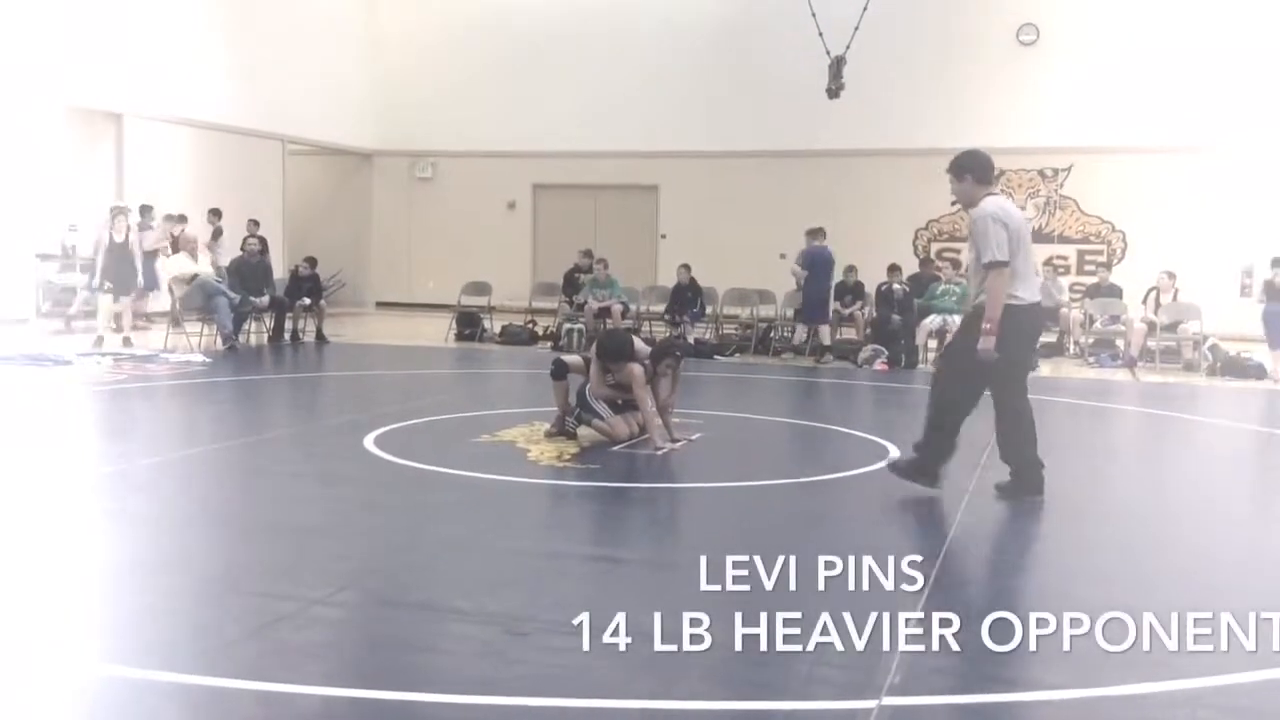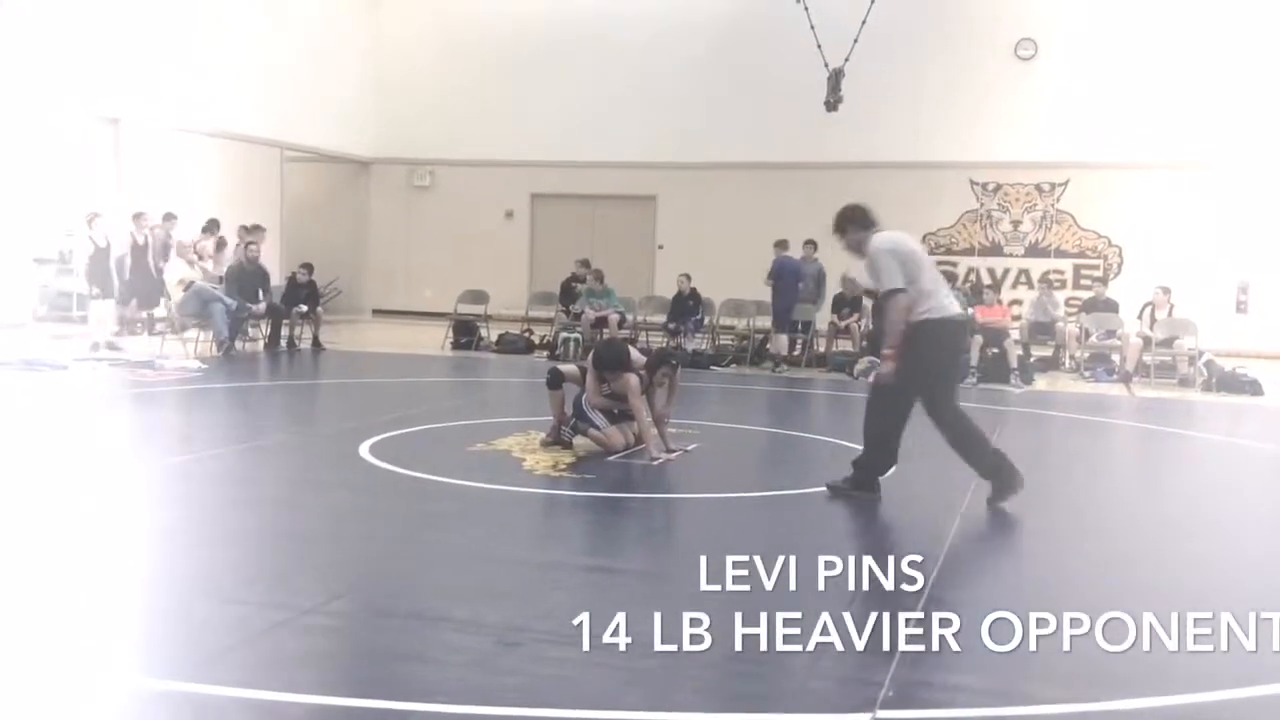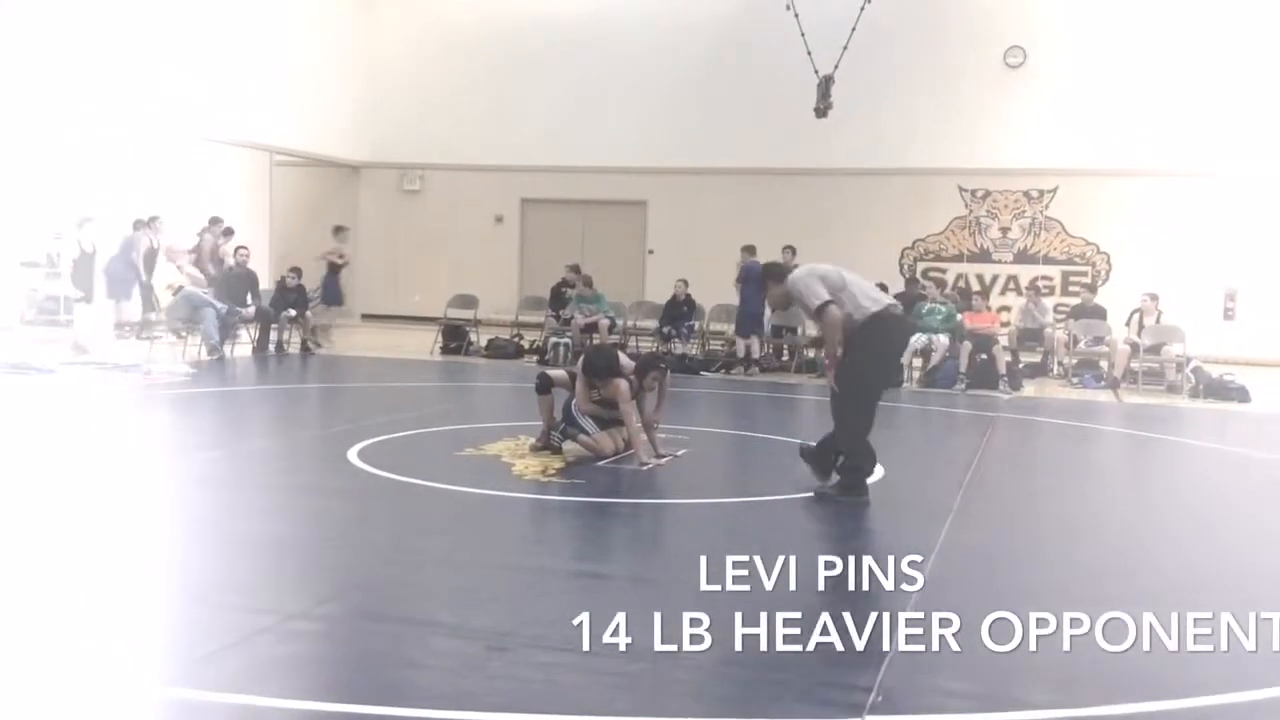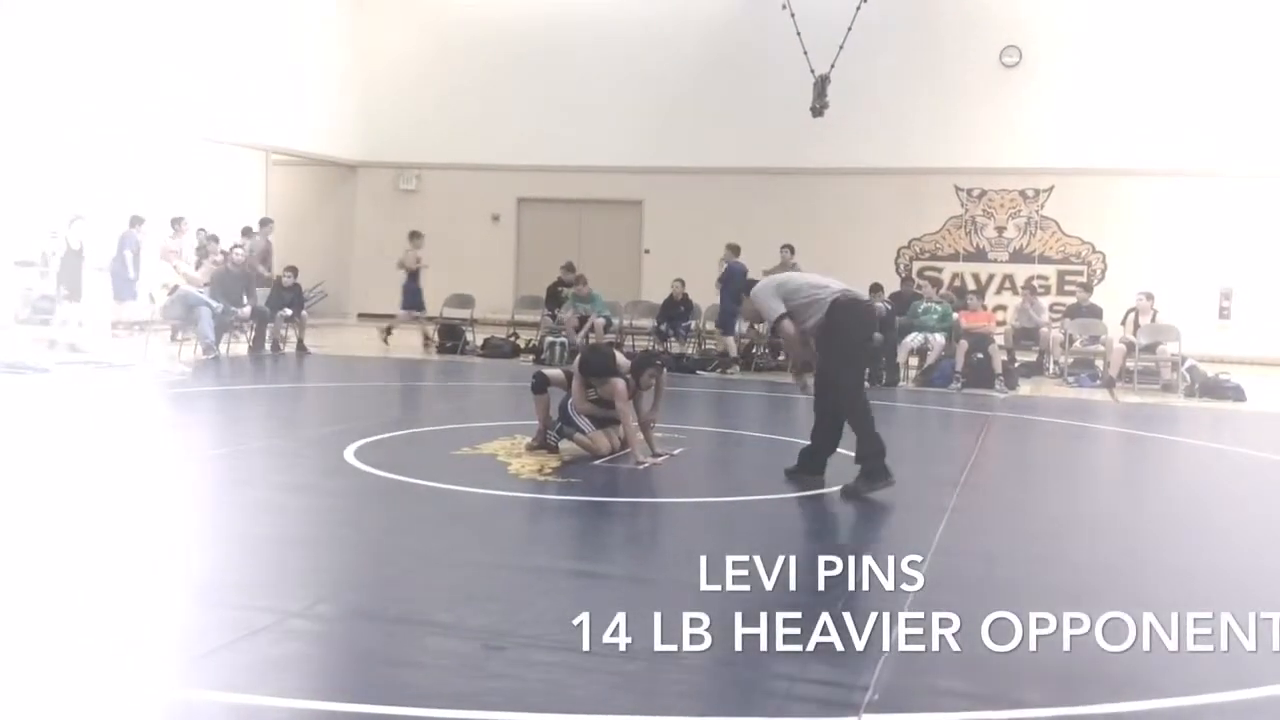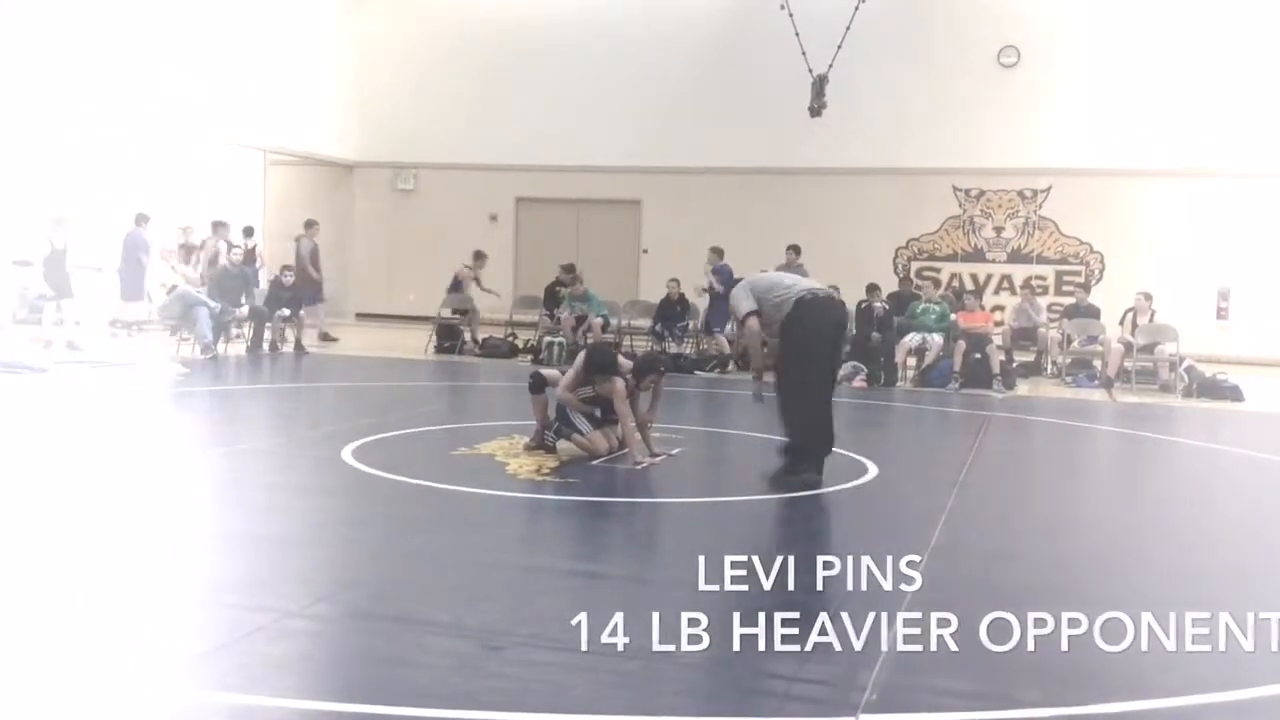
dt=0.5s
person 1, frame 1
left shoulder: (985, 213)
right shoulder: (1006, 207)
left elbow: (998, 274)
left wrist: (988, 330)
left hip: (1006, 314)
right hip: (1028, 312)
left knee: (951, 384)
right knee: (1011, 396)
left ankle: (926, 463)
right ankle: (1028, 477)
person 1, frame 2
left shoulder: (877, 248)
right shoulder: (895, 240)
left elbow: (898, 303)
left wrist: (888, 355)
left hip: (930, 331)
right hip: (950, 325)
left knee: (885, 402)
right knee: (943, 408)
left ankle: (865, 478)
right ankle: (1001, 474)
person 1, frame 3
left shoulder: (798, 279)
right shoulder: (810, 276)
left elbow: (833, 317)
left wrist: (831, 364)
left hip: (878, 327)
right hip: (894, 323)
left knee: (848, 404)
right knee: (857, 403)
left ankle: (854, 482)
right ankle: (824, 457)
person 1, frame 4
left shoulder: (759, 292)
right shoulder: (775, 289)
left elbow: (789, 333)
left wrist: (798, 373)
left hip: (844, 316)
right hip: (859, 312)
left knee: (847, 393)
right knee: (828, 393)
left ankle: (874, 470)
right ankle: (812, 463)
person 1, frame 5
left shoulder: (739, 291)
right shoulder: (762, 287)
left elbow: (752, 328)
left wrist: (758, 373)
left hip: (809, 312)
right hip: (834, 309)
left knee: (792, 387)
right knee: (818, 391)
left ankle: (800, 462)
right ankle: (810, 463)
